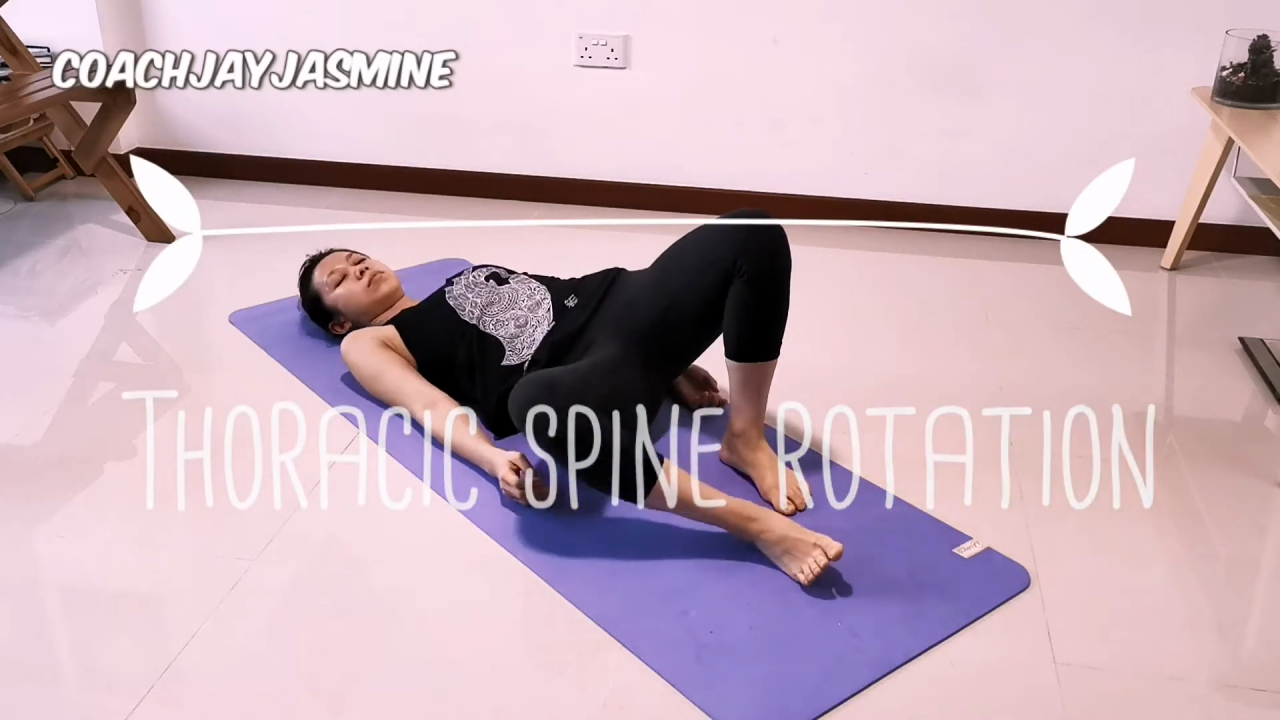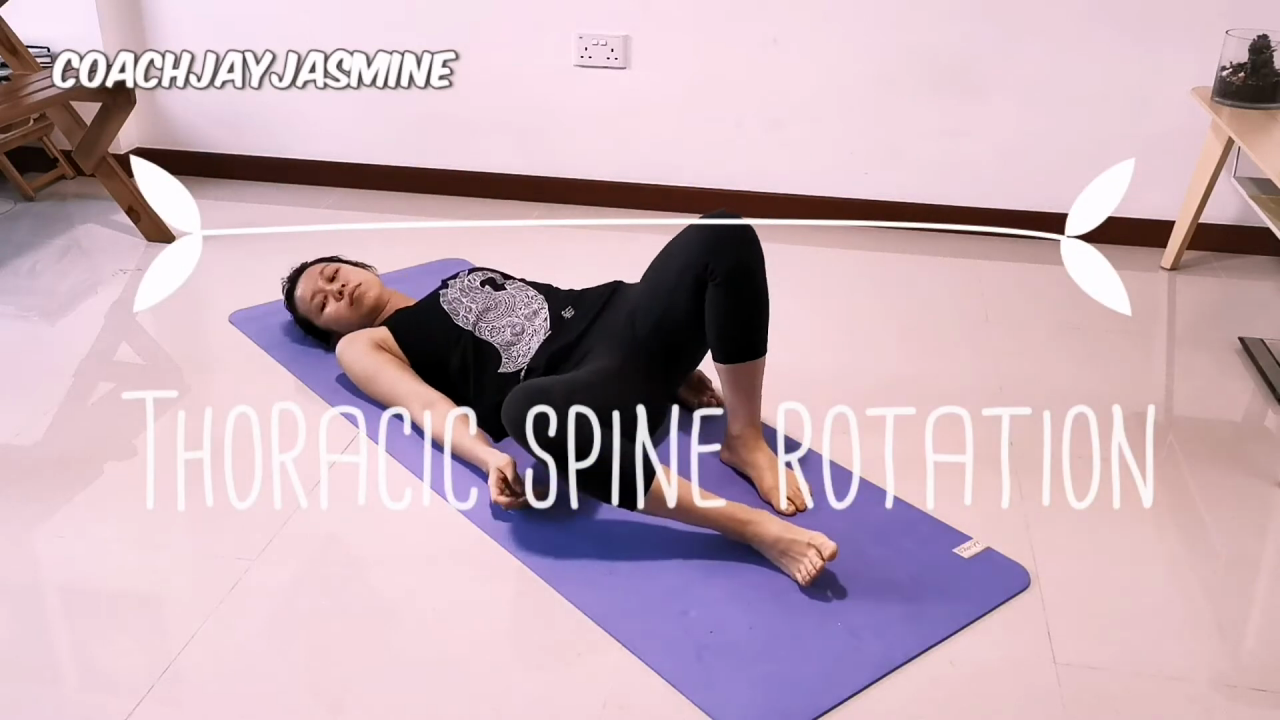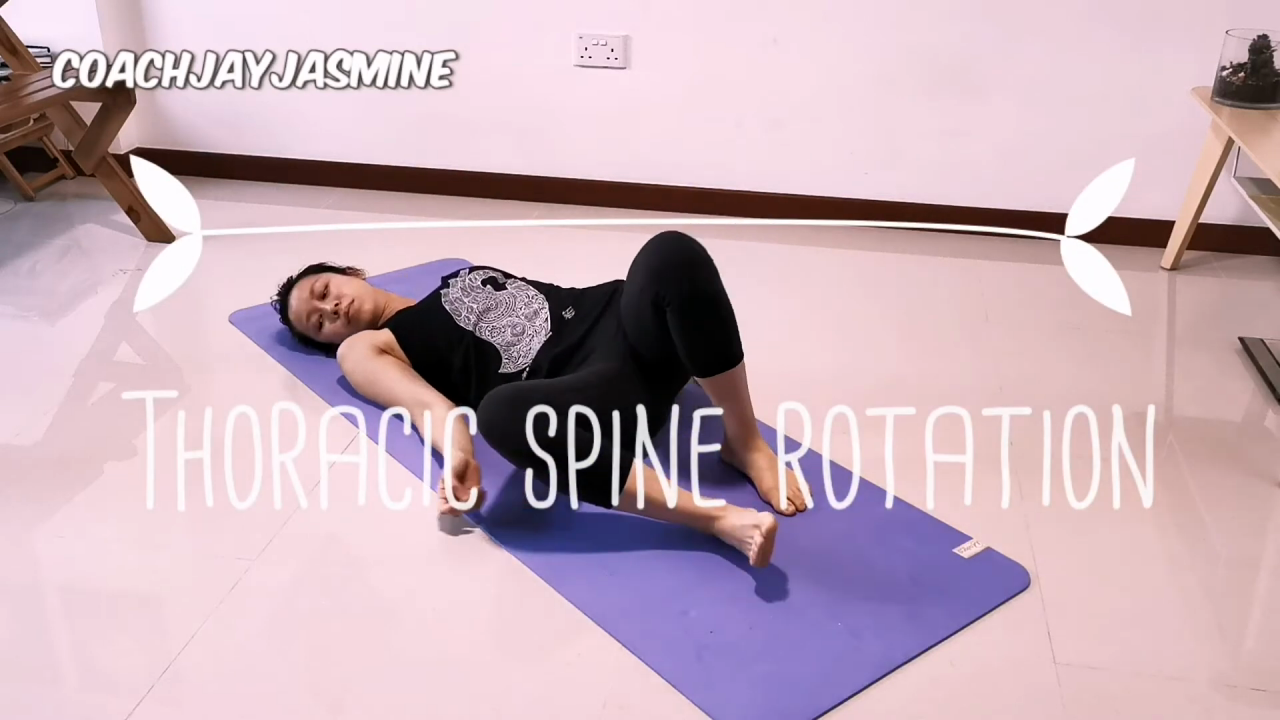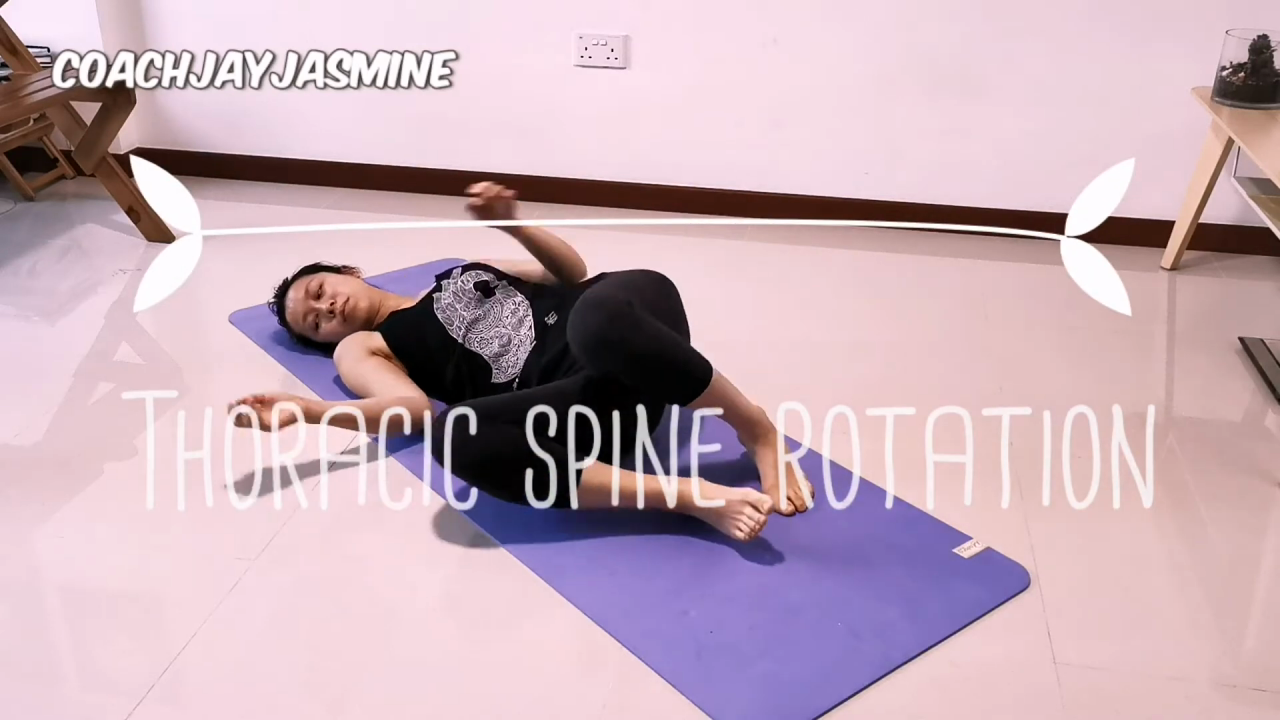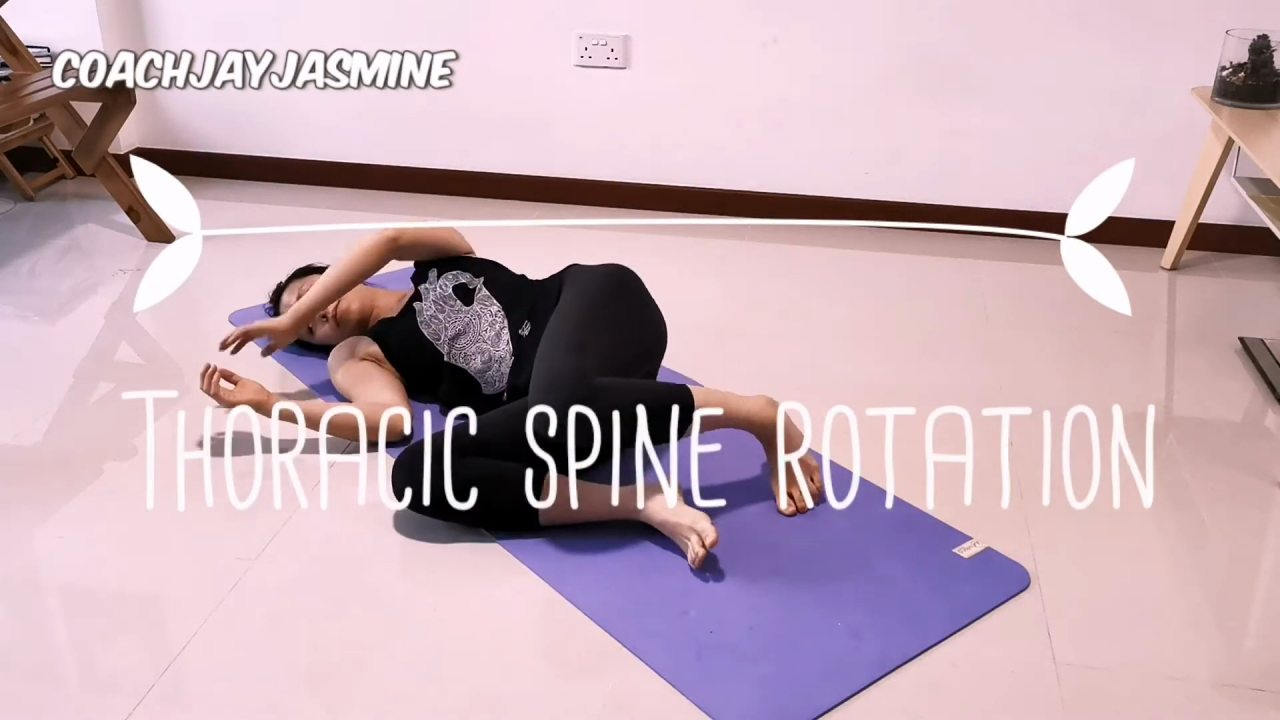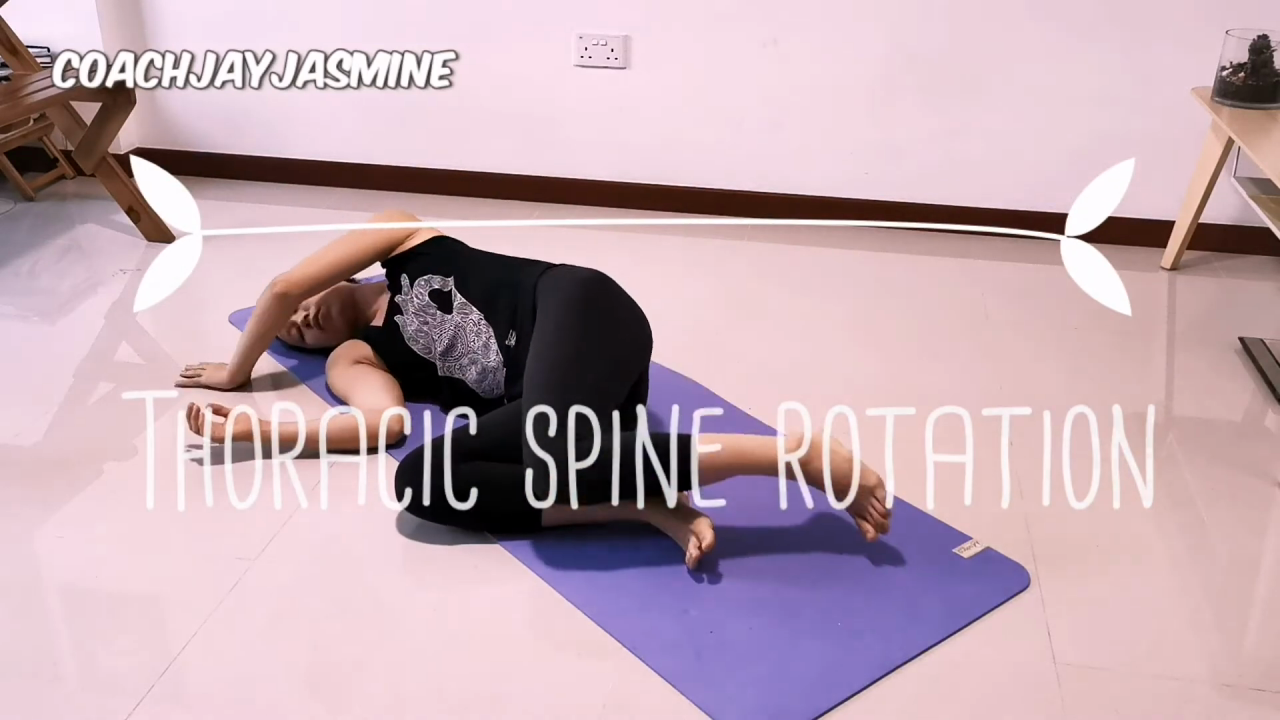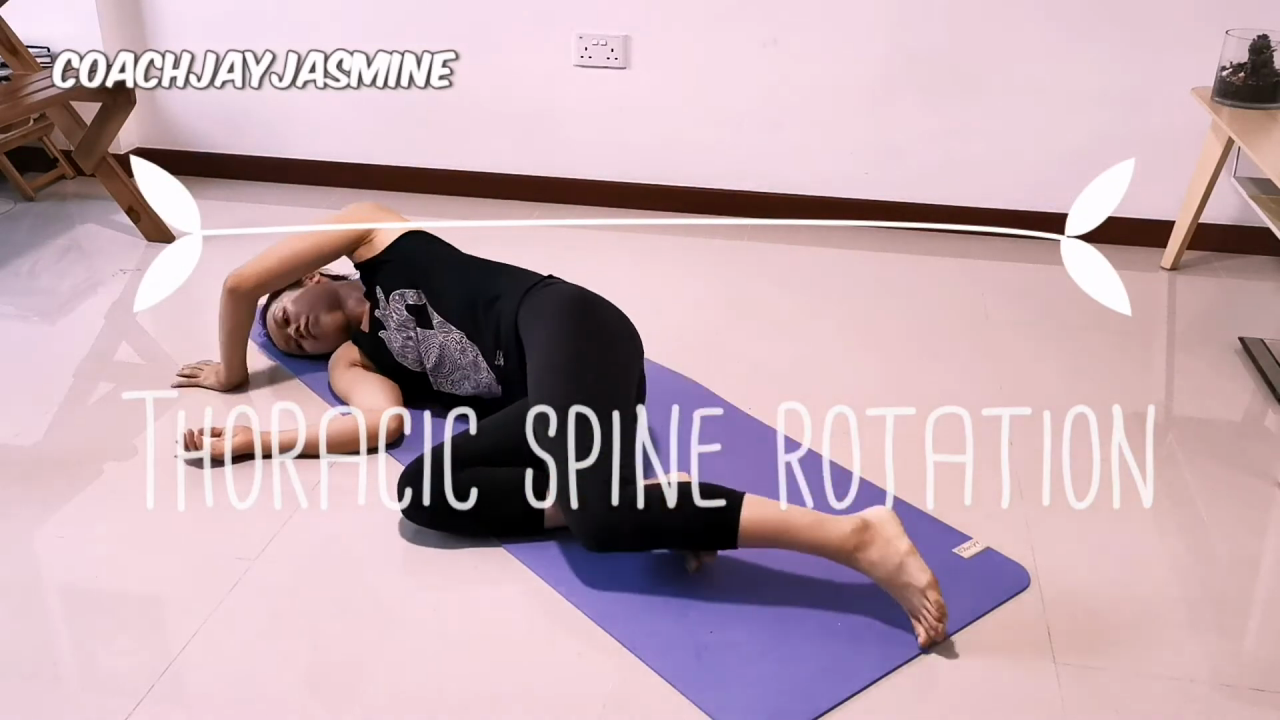
dt=0.3s
person 1, frame 1
left shoulder: (465, 280)
right shoulder: (367, 344)
right elbow: (431, 407)
left wrist: (670, 364)
right wrist: (493, 457)
right hip: (586, 371)
left knee: (754, 236)
right knee: (538, 401)
left ankle: (744, 439)
right ankle: (755, 523)
person 1, frame 2
left shoulder: (461, 281)
right shoulder: (362, 347)
right elbow: (429, 407)
left wrist: (675, 364)
right wrist: (492, 459)
left hip: (626, 321)
right hip: (587, 383)
left knee: (721, 237)
right knee: (523, 410)
left ankle: (745, 441)
right ankle: (752, 525)
person 1, frame 3
left shoulder: (459, 277)
right shoulder: (364, 350)
right elbow: (429, 407)
left wrist: (691, 328)
right wrist: (458, 459)
left hip: (621, 321)
right hip: (593, 388)
left knee: (672, 255)
right knee: (502, 412)
left ankle: (745, 442)
right ankle: (719, 518)
person 1, frame 4
left shoulder: (461, 275)
right shoulder: (359, 351)
left elbow: (570, 270)
right elbow: (409, 409)
left wrist: (511, 221)
right wrist: (308, 412)
right hip: (586, 401)
left knee: (597, 318)
right knee: (453, 437)
left ankle: (754, 429)
right ankle: (687, 497)
person 1, frame 5
left shoulder: (433, 261)
right shoulder: (355, 354)
left elbow: (386, 240)
right elbow: (389, 418)
left wrist: (284, 317)
right wrist: (266, 402)
right hip: (547, 406)
left knee: (564, 395)
right knee: (414, 470)
left ankle: (760, 416)
right ankle: (645, 505)
person 1, frame 6
left shoulder: (398, 237)
right shoulder: (350, 360)
left elbow: (280, 287)
right elbow: (387, 421)
left wrist: (241, 371)
right wrist: (253, 429)
left hip: (571, 305)
right hip: (541, 395)
left knee: (565, 459)
right knee: (419, 482)
left ankle: (799, 452)
right ankle: (647, 503)
person 1, frame 7
left shoulder: (369, 231)
right shoulder: (350, 364)
left elbow: (240, 283)
right elbow: (385, 425)
left wrist: (234, 372)
right wrist: (252, 439)
left hip: (561, 326)
right hip: (542, 398)
left knee: (595, 508)
right knee: (424, 489)
left ankle: (856, 536)
right ankle: (647, 505)
